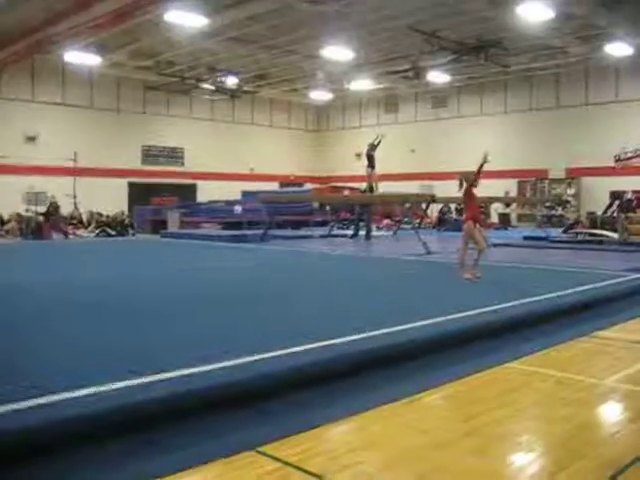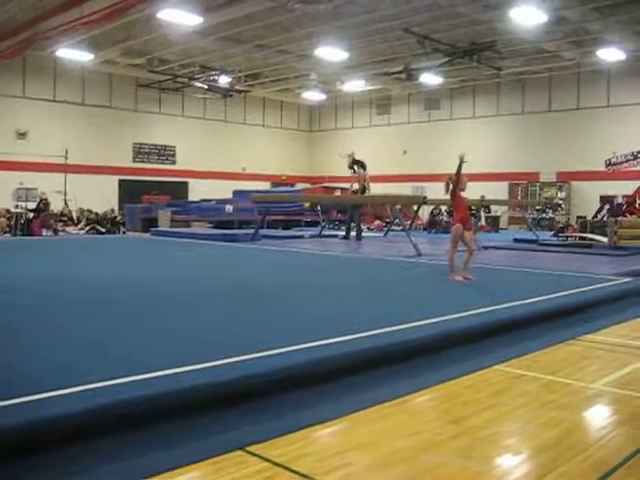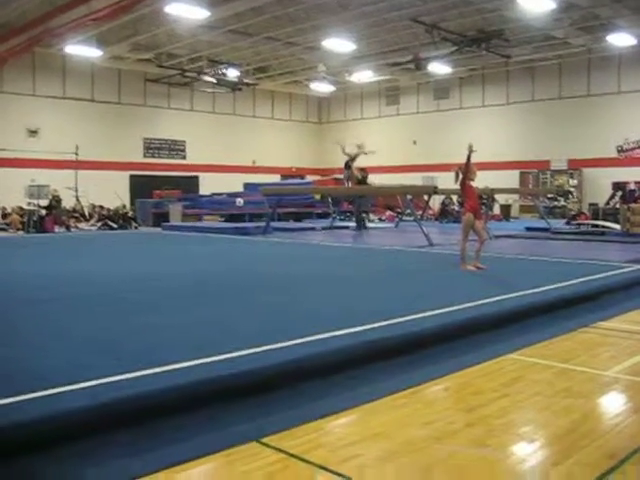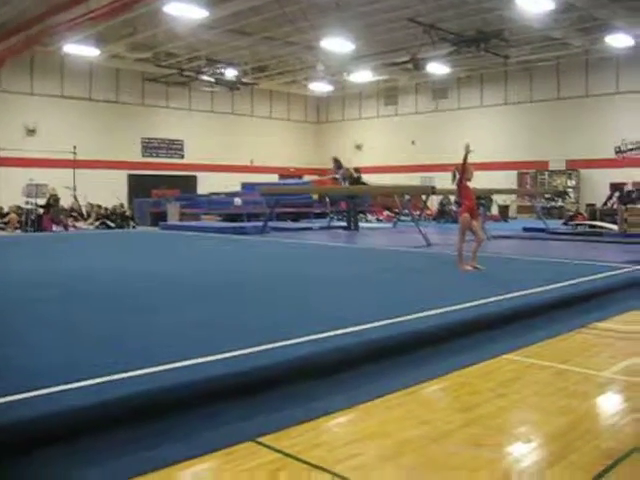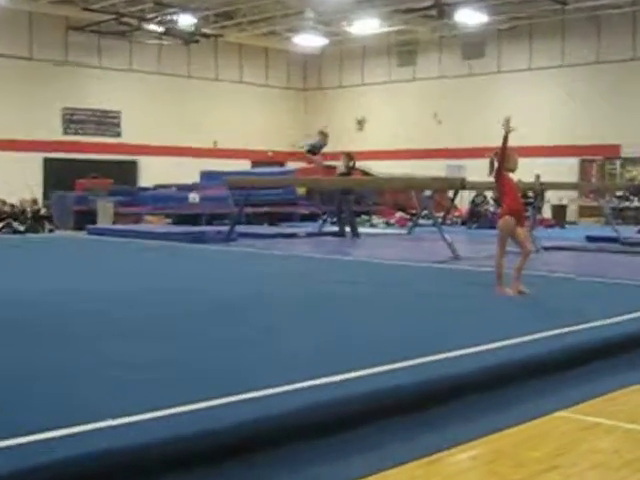
dt=1s
person 1, frame 1
left shoulder: (472, 194)
right shoulder: (467, 191)
right elbow: (475, 176)
left wrist: (481, 226)
right wrist: (483, 163)
left hip: (473, 223)
right hip: (469, 222)
left knee: (482, 246)
right knee: (465, 248)
left ankle: (473, 269)
right ankle: (463, 271)
person 1, frame 2
left shoulder: (462, 197)
right shoulder: (453, 194)
left elbow: (466, 213)
right elbow: (456, 177)
left wrist: (470, 227)
right wrist: (460, 163)
left hip: (464, 225)
right hip: (457, 224)
left knee: (471, 248)
right knee: (453, 249)
left ankle: (463, 272)
right ankle: (453, 274)
person 1, frame 3
left shoulder: (471, 187)
right shoulder: (463, 184)
left elbow: (476, 202)
right elbow: (466, 168)
left wrist: (481, 217)
right wrist: (469, 153)
left hip: (474, 214)
right hip: (468, 213)
left knee: (483, 237)
right knee: (464, 239)
left ankle: (475, 262)
right ankle: (464, 264)
person 1, frame 4
left shoulder: (467, 187)
right shoulder: (460, 184)
left elbow: (473, 203)
right elbow: (462, 167)
left wrist: (477, 217)
right wrist: (466, 153)
left hip: (471, 214)
right hip: (464, 213)
left knee: (480, 238)
right knee: (462, 239)
left ankle: (472, 261)
right ankle: (461, 264)
person 1, frame 5
left shoulder: (510, 180)
right shoulder: (500, 176)
left elbow: (517, 202)
left wrist: (523, 222)
left hip: (515, 218)
right hip: (506, 217)
left knee: (527, 249)
right knee: (501, 252)
